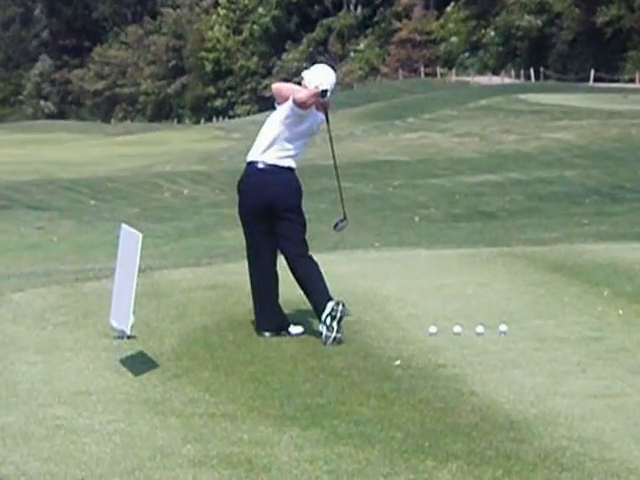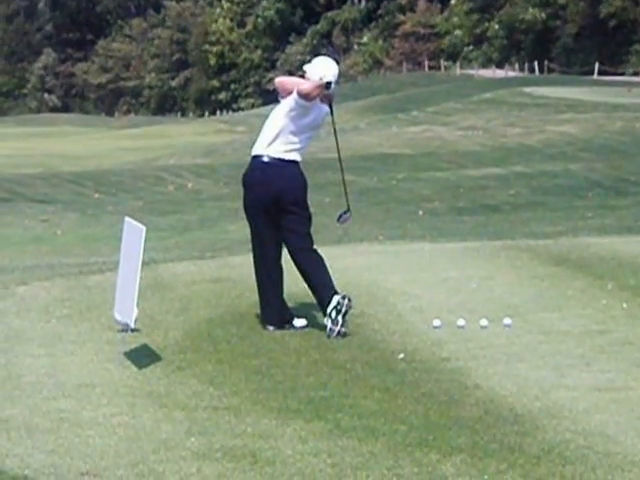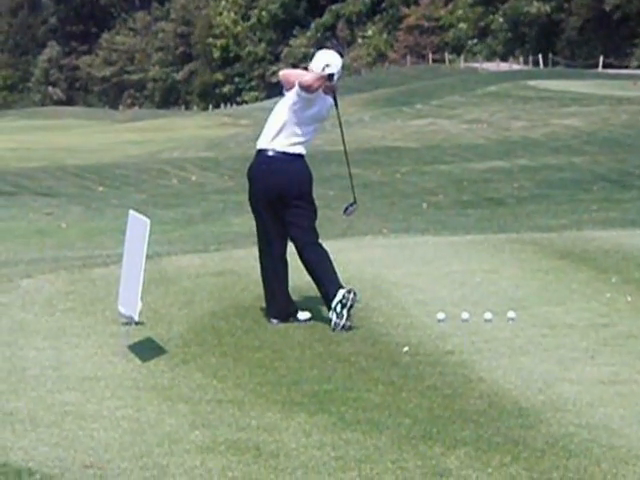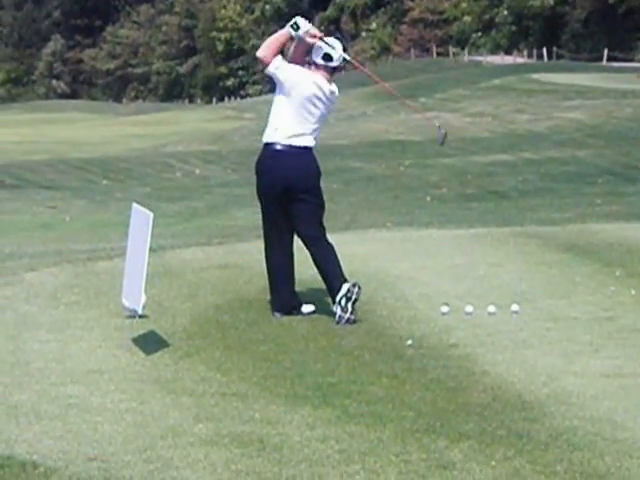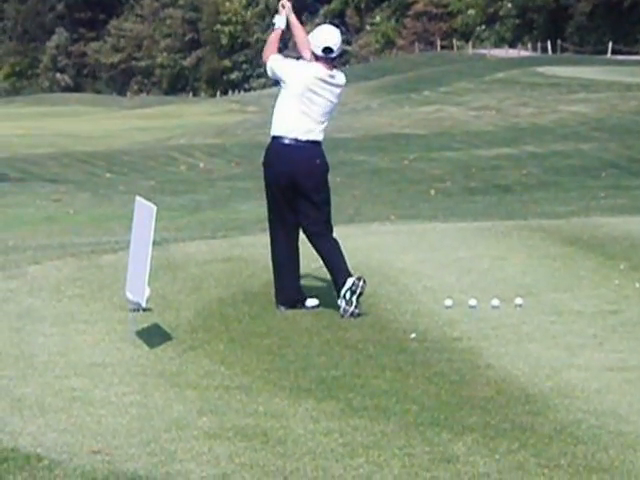
dt=0.4s
person 1, frame 1
left shoulder: (300, 108)
right shoulder: (317, 117)
left elbow: (300, 98)
right elbow: (277, 88)
left wrist: (314, 92)
right wrist: (318, 96)
left hip: (255, 180)
right hip: (285, 182)
left knee: (261, 256)
right knee: (298, 252)
left ankle: (270, 321)
right ankle: (326, 305)
person 1, frame 2
left shoulder: (305, 101)
right shoulder: (322, 110)
left elbow: (304, 89)
right elbow: (280, 82)
left wrist: (318, 84)
right wrist: (323, 89)
left hip: (260, 174)
right hip: (290, 176)
left knee: (266, 249)
right knee: (302, 246)
left ankle: (275, 315)
right ankle: (331, 300)
person 1, frame 3
left shoulder: (308, 94)
right shoulder: (326, 103)
left elbow: (305, 81)
right elbow: (285, 75)
left wrist: (320, 76)
right wrist: (327, 82)
left hip: (266, 168)
right hip: (295, 170)
left knee: (271, 243)
right knee: (307, 239)
left ankle: (280, 308)
right ankle: (336, 293)
person 1, frame 4
left shoulder: (297, 77)
right shoulder: (330, 93)
left elbow: (263, 55)
right elbow: (297, 60)
left wrist: (294, 28)
right wrist: (303, 36)
left hip: (273, 161)
right hip: (304, 163)
left knee: (277, 236)
right knee: (314, 233)
left ankle: (284, 302)
right ankle: (340, 288)
person 1, frame 5
left shoulder: (296, 72)
right shoulder: (338, 81)
left elbow: (268, 57)
right elbow: (307, 52)
left hip: (279, 153)
right hip: (311, 157)
left knee: (283, 228)
right knee: (319, 228)
left ankle: (288, 295)
right ankle: (345, 281)
